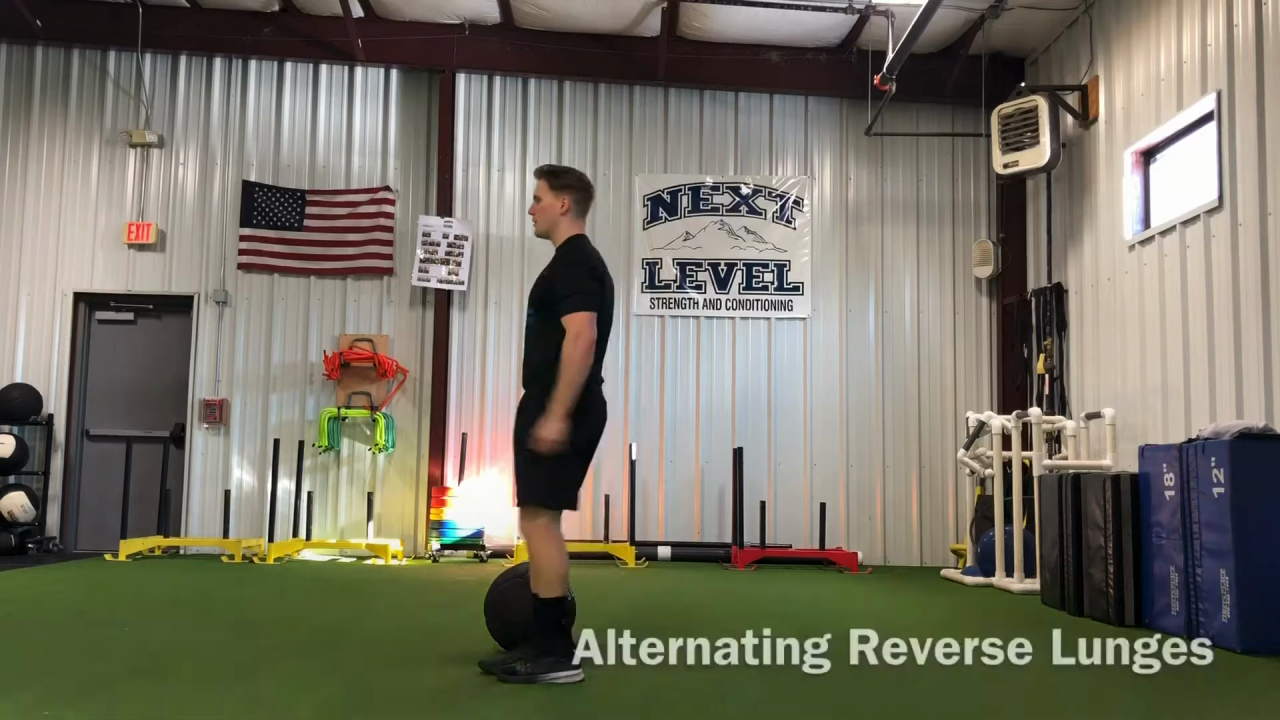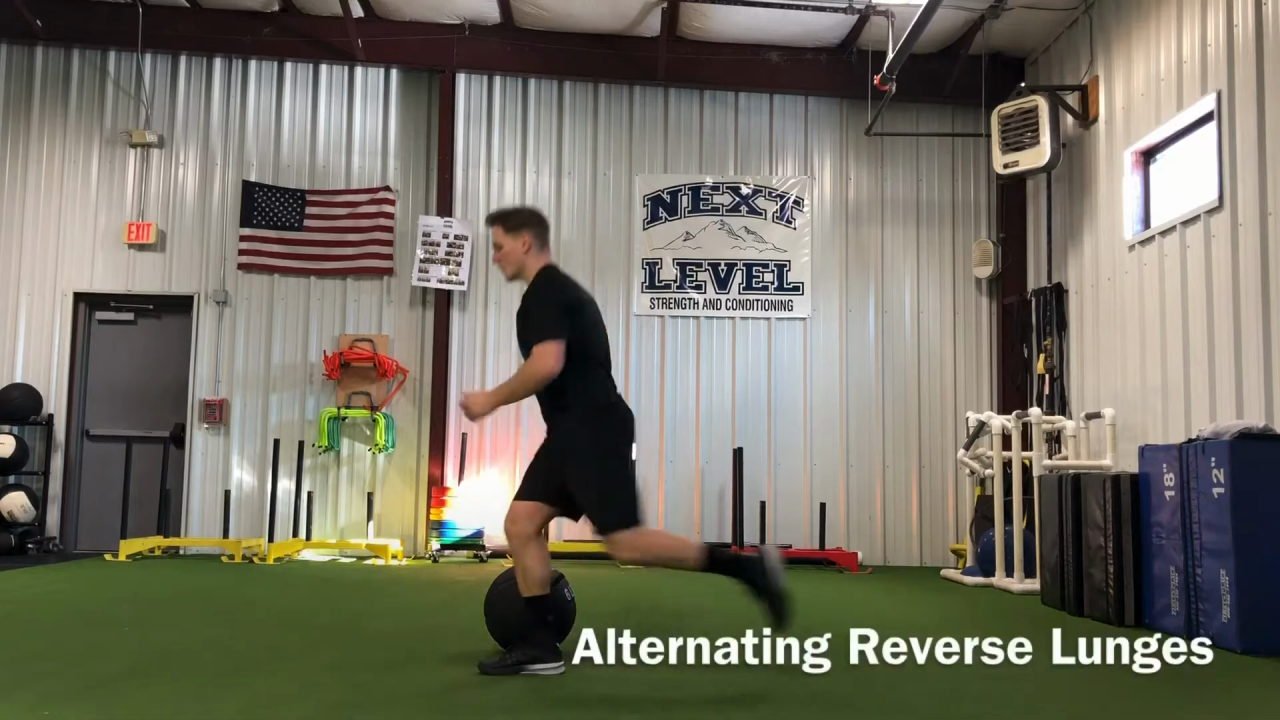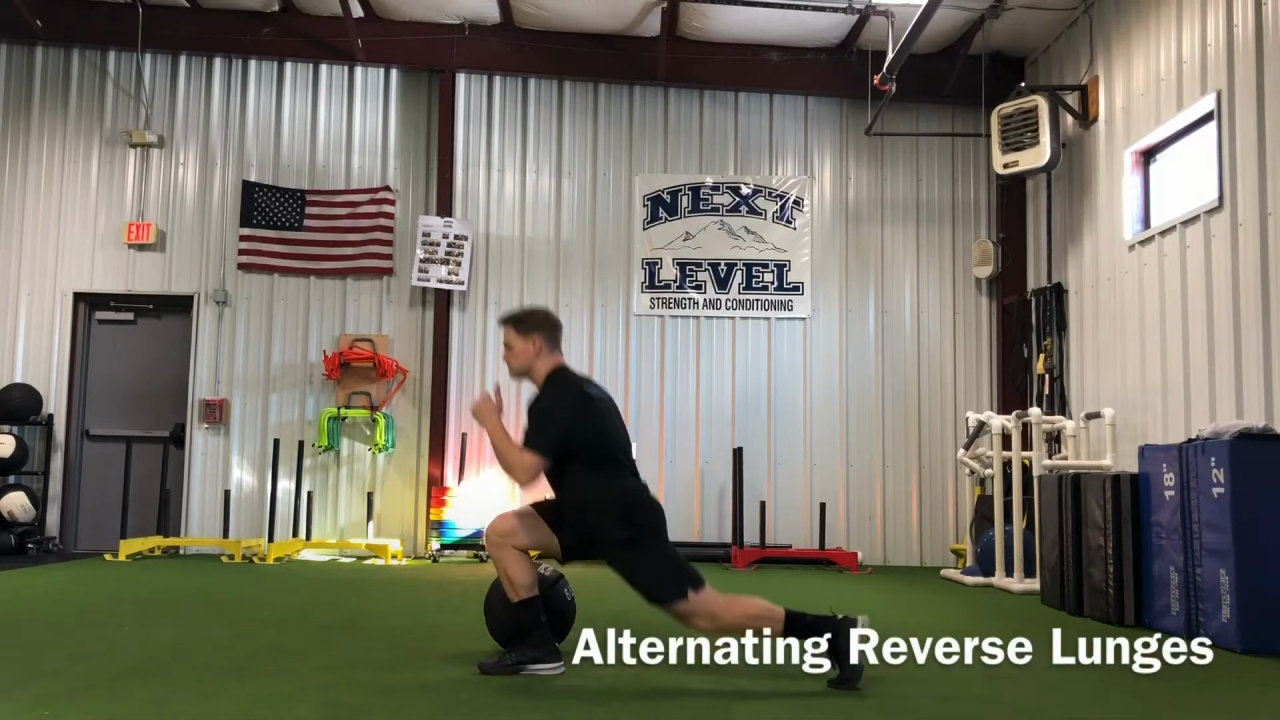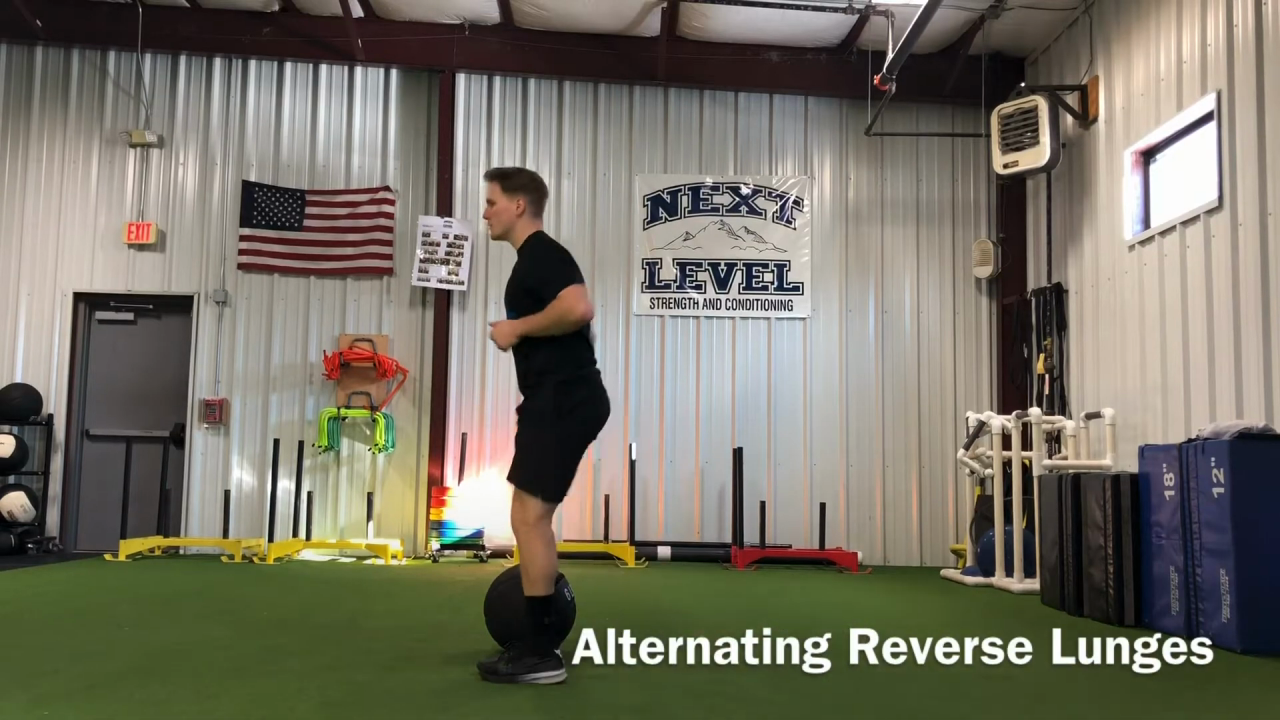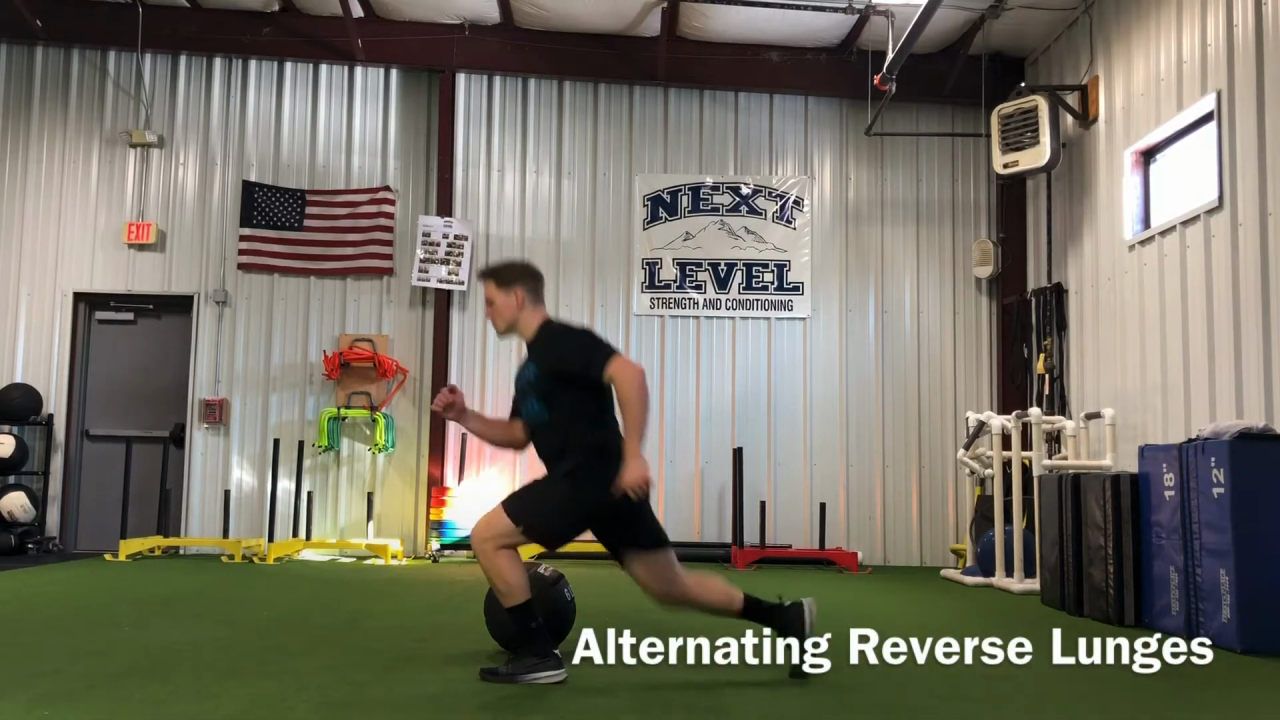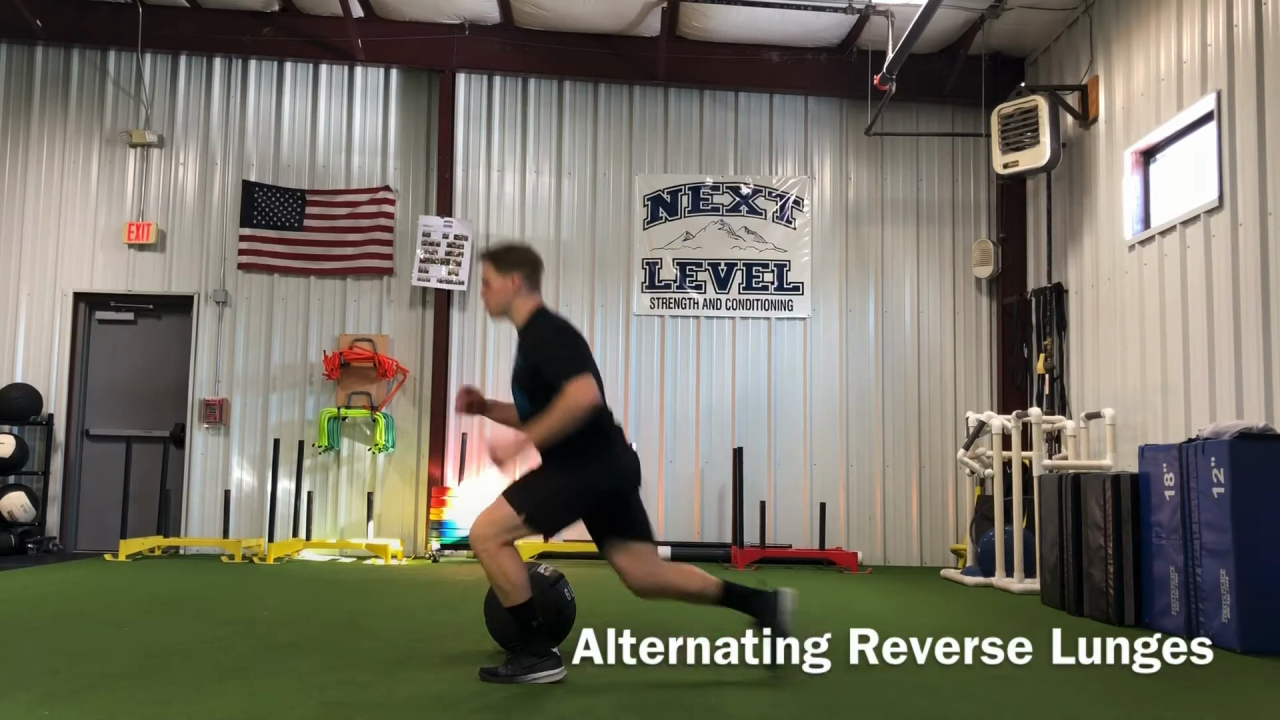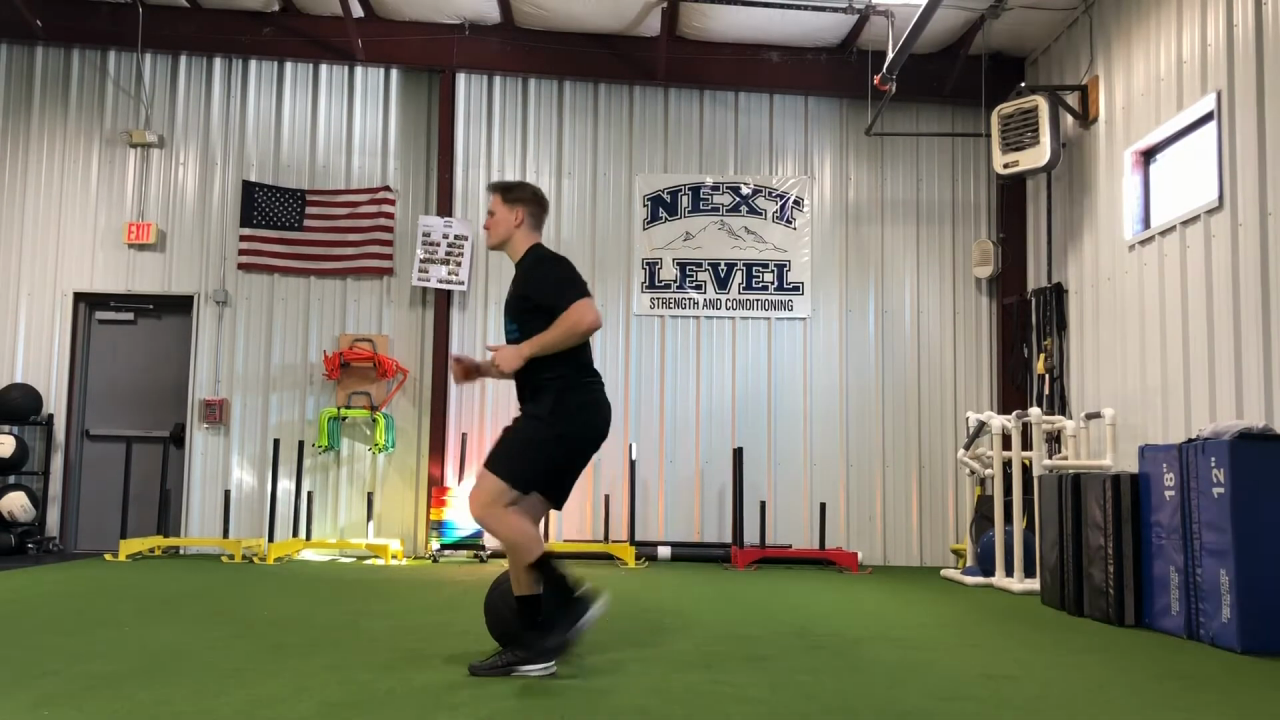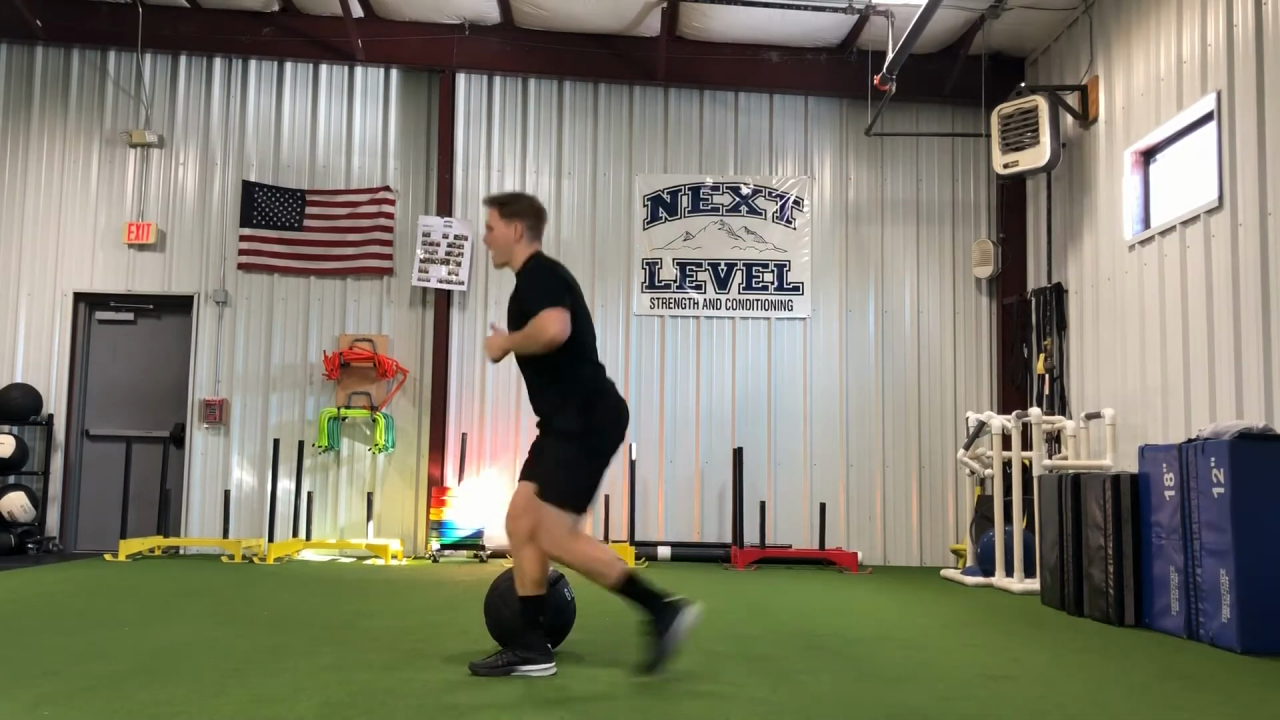
dt=0.5s
person 1, frame 1
left shoulder: (573, 260)
right shoulder: (581, 263)
left elbow: (581, 339)
left wrist: (555, 414)
left hip: (557, 413)
right hip: (565, 412)
left knee: (538, 524)
right knee: (541, 523)
left ankle: (558, 650)
right ankle: (544, 644)
person 1, frame 2
left shoulder: (543, 294)
right shoulder: (558, 290)
left elbow: (546, 364)
left wrist: (490, 400)
left hip: (593, 430)
right hip: (575, 431)
left knee: (627, 542)
right knee: (520, 524)
left ankle: (751, 570)
right ankle: (537, 644)
person 1, frame 3
left shoulder: (555, 397)
right shoulder: (576, 390)
left elbow: (525, 472)
left wrist: (492, 426)
left hip: (626, 526)
right hip: (597, 515)
left knee: (706, 613)
right knee: (502, 534)
left ankle: (832, 633)
right ankle: (537, 646)
person 1, frame 4
left shoulder: (542, 253)
right shoulder: (537, 259)
left elbow: (579, 309)
right elbow: (558, 331)
left wrist: (517, 328)
left hip: (563, 404)
right hip: (556, 404)
left knee: (530, 520)
right knee: (530, 521)
left ankle: (540, 650)
right ankle: (537, 641)
person 1, frame 5
left shoulder: (563, 340)
right shoulder: (533, 361)
left elbow: (629, 374)
right elbow: (514, 435)
left wrist: (632, 455)
right wrist: (463, 416)
left hip: (593, 474)
right hip: (593, 478)
left knee: (486, 536)
right knee: (670, 585)
left ankle: (539, 654)
right ankle: (785, 617)
person 1, frame 6
left shoulder: (546, 335)
right shoulder: (537, 336)
left elbow: (584, 396)
right elbow: (540, 414)
left wrist: (521, 442)
right wrist: (484, 407)
left hip: (590, 462)
right hip: (603, 465)
left knee: (488, 533)
right knee: (647, 574)
left ankle: (537, 653)
right ankle: (762, 603)
person 1, frame 7
left shoulder: (541, 266)
right shoulder: (534, 273)
left elbow: (588, 316)
left wrist: (523, 351)
right wrist: (483, 368)
left hip: (565, 412)
right hip: (563, 412)
left knee: (488, 505)
right knee: (519, 518)
left ankle: (570, 601)
right ankle: (534, 643)
person 1, frame 8
left shoulder: (540, 274)
right shoulder: (539, 278)
left elbow: (556, 328)
left wrist: (505, 343)
left hip: (584, 421)
right hip: (568, 422)
left knee: (557, 538)
right knee: (520, 525)
left ankle: (660, 609)
right ankle: (531, 646)
